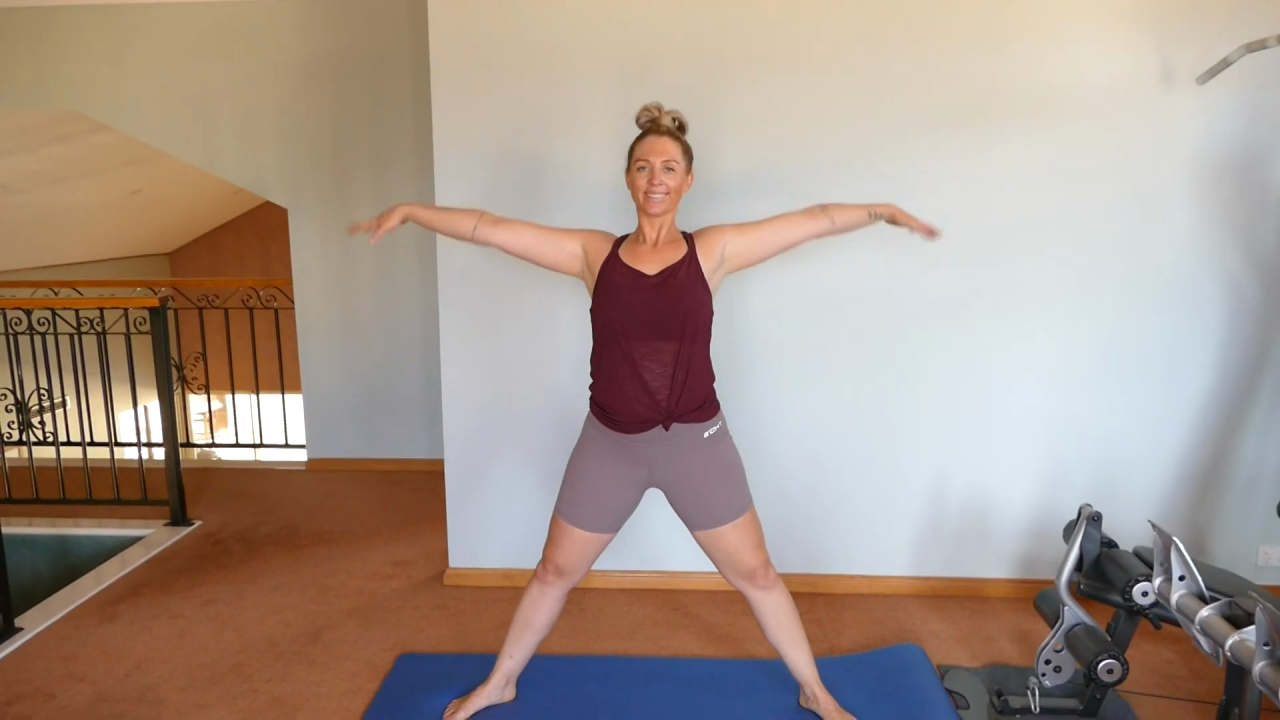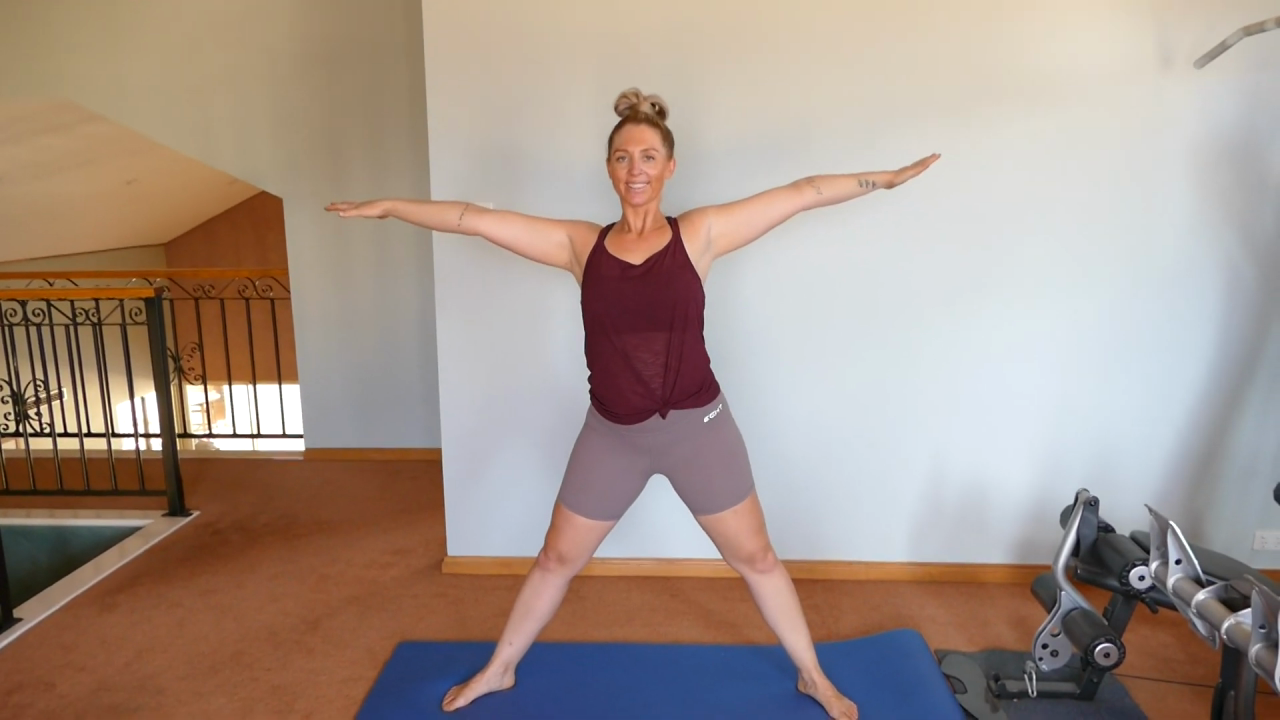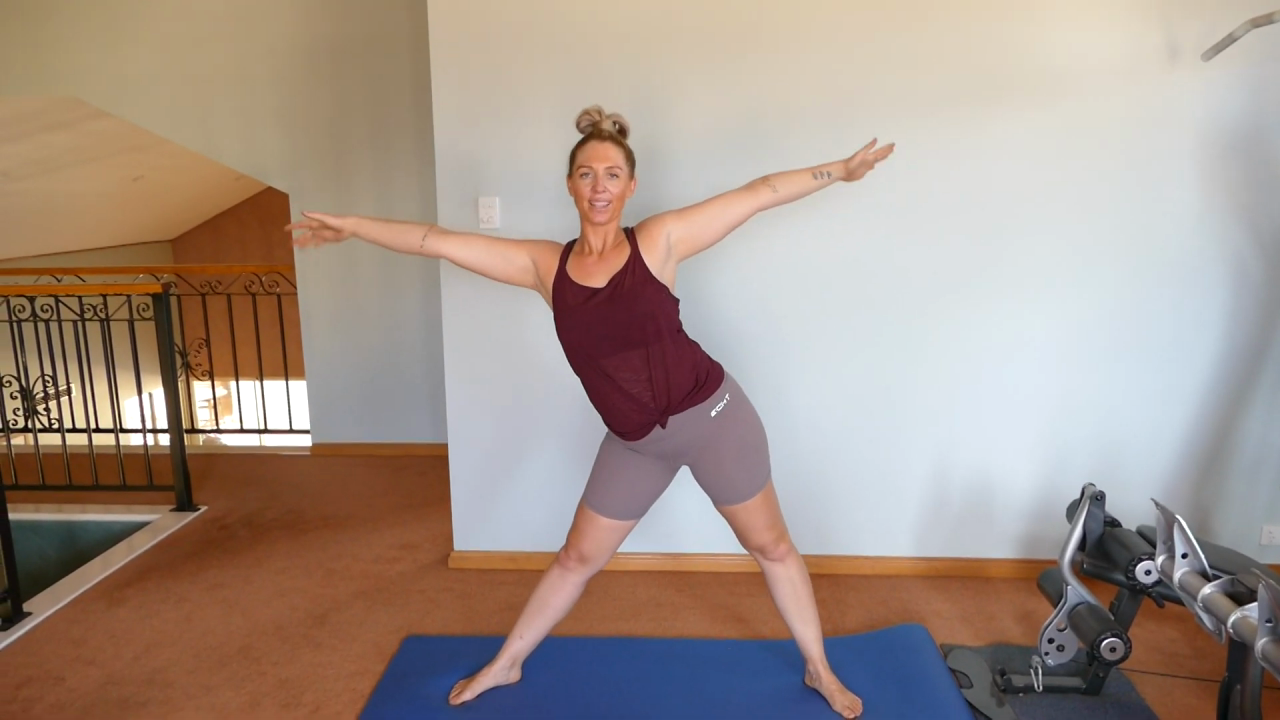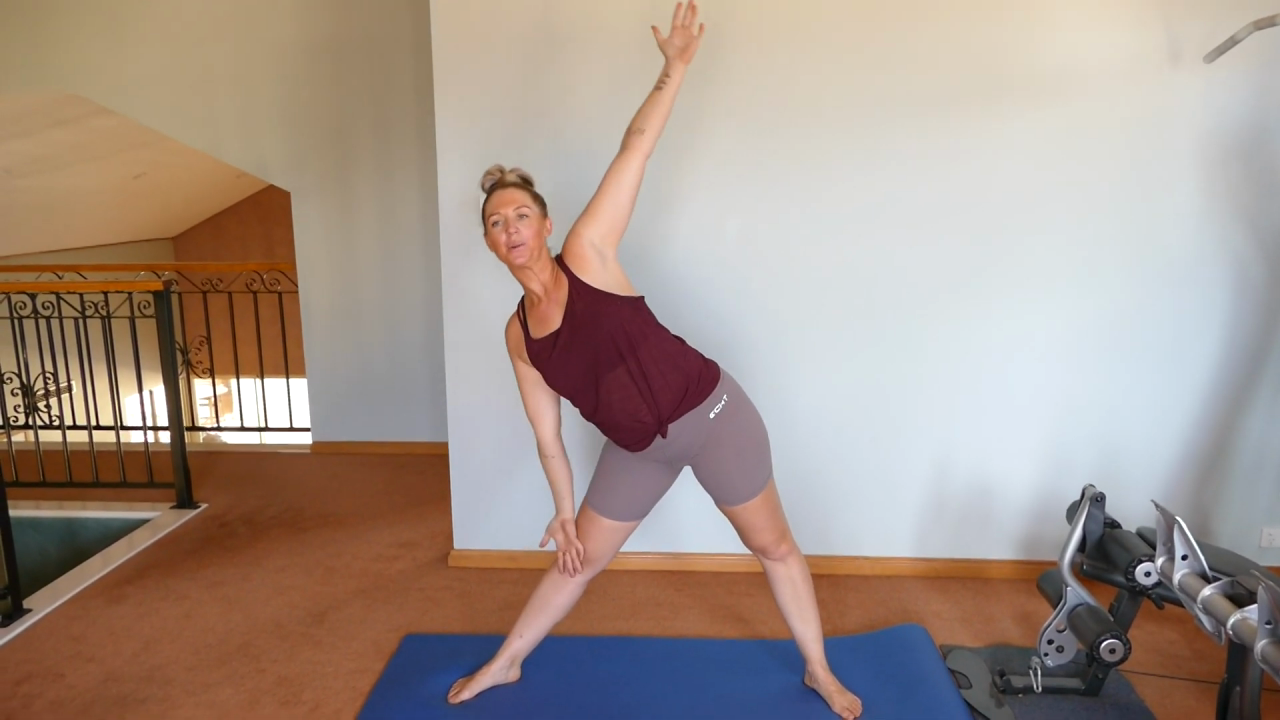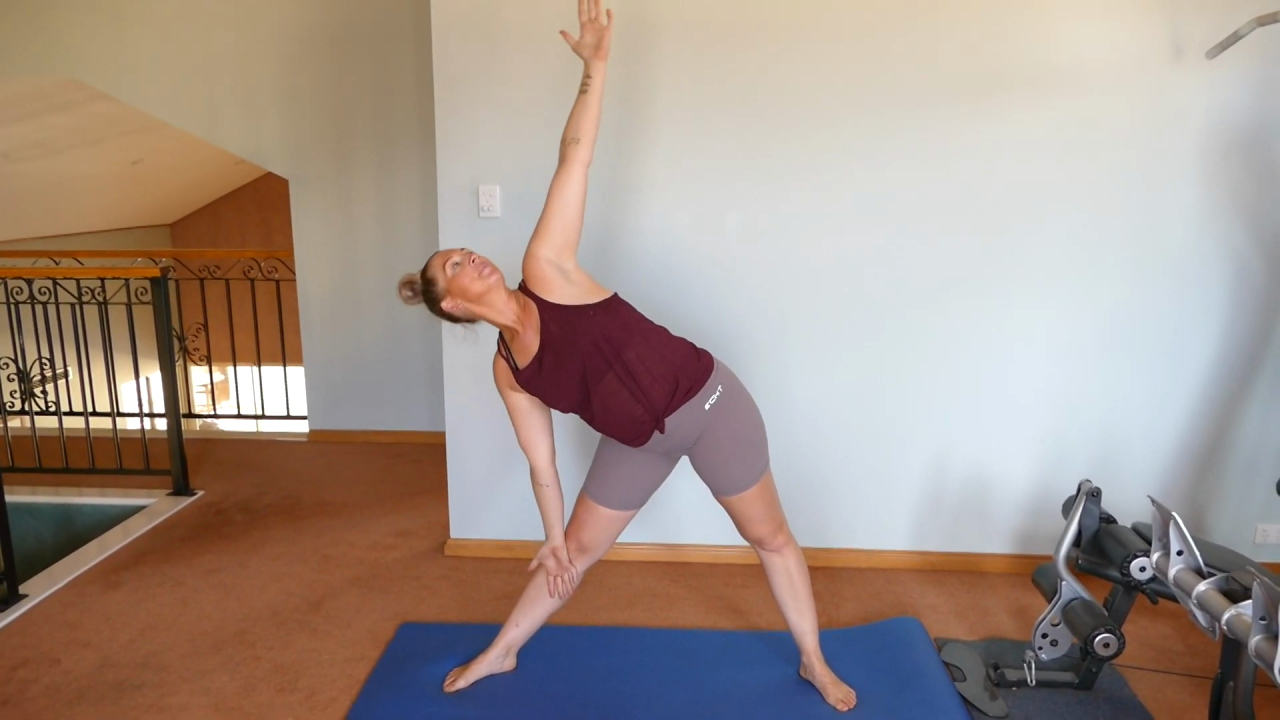
dt=1s
person 1, frame 1
left shoulder: (712, 251)
right shoulder: (593, 253)
left elbow: (813, 221)
right elbow: (490, 229)
left wrist: (885, 211)
right wrist: (406, 211)
left hip: (695, 442)
right hip: (609, 444)
left knee: (756, 574)
right knee: (555, 572)
person 1, frame 2
left shoulder: (698, 234)
right shoulder: (580, 244)
left elbow: (800, 194)
right elbow: (474, 218)
left wrist: (883, 177)
right wrist: (386, 207)
left hip: (697, 427)
right hip: (611, 434)
left knee: (755, 557)
right knee: (557, 558)
right ankle: (499, 669)
person 1, frame 3
left shoulder: (657, 241)
right shoulder: (546, 266)
left elbow: (757, 194)
right elbow: (440, 241)
left wrist: (837, 169)
right wrist: (350, 225)
left hip: (711, 416)
right hip: (634, 442)
left knee: (771, 545)
right knee: (577, 558)
left ankle: (820, 670)
right ankle: (504, 665)
person 1, frame 4
left shoulder: (587, 253)
right shoulder: (518, 335)
left elbow: (636, 147)
right elbow: (548, 436)
left wrist: (675, 66)
right wrist: (563, 512)
left hip: (709, 414)
right hip: (637, 448)
left knee: (774, 546)
right knee: (578, 558)
person 1, frame 5
left shoulder: (545, 272)
right shoulder: (507, 372)
left elbow: (575, 157)
right elbow: (543, 463)
left wrist: (594, 65)
right wrist: (553, 537)
left hip: (707, 403)
right hip: (639, 440)
left knee: (770, 535)
right knee: (578, 548)
left ankle: (814, 663)
right ankle: (498, 653)
